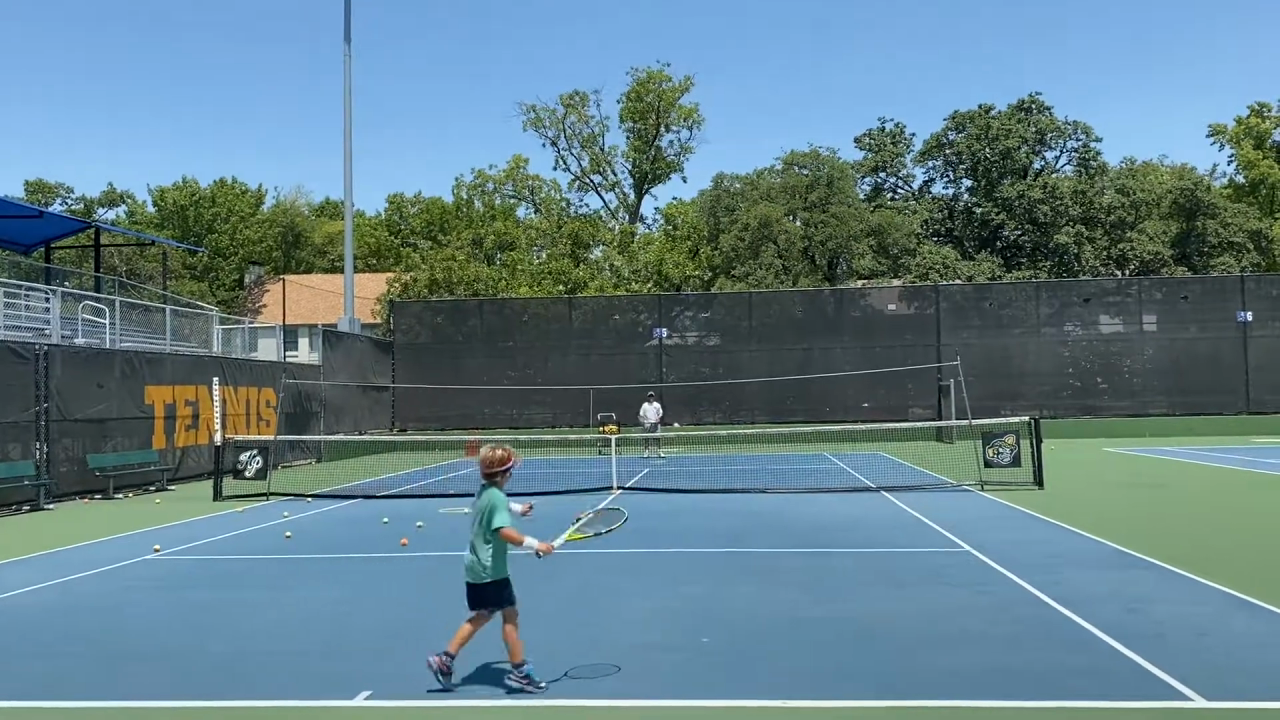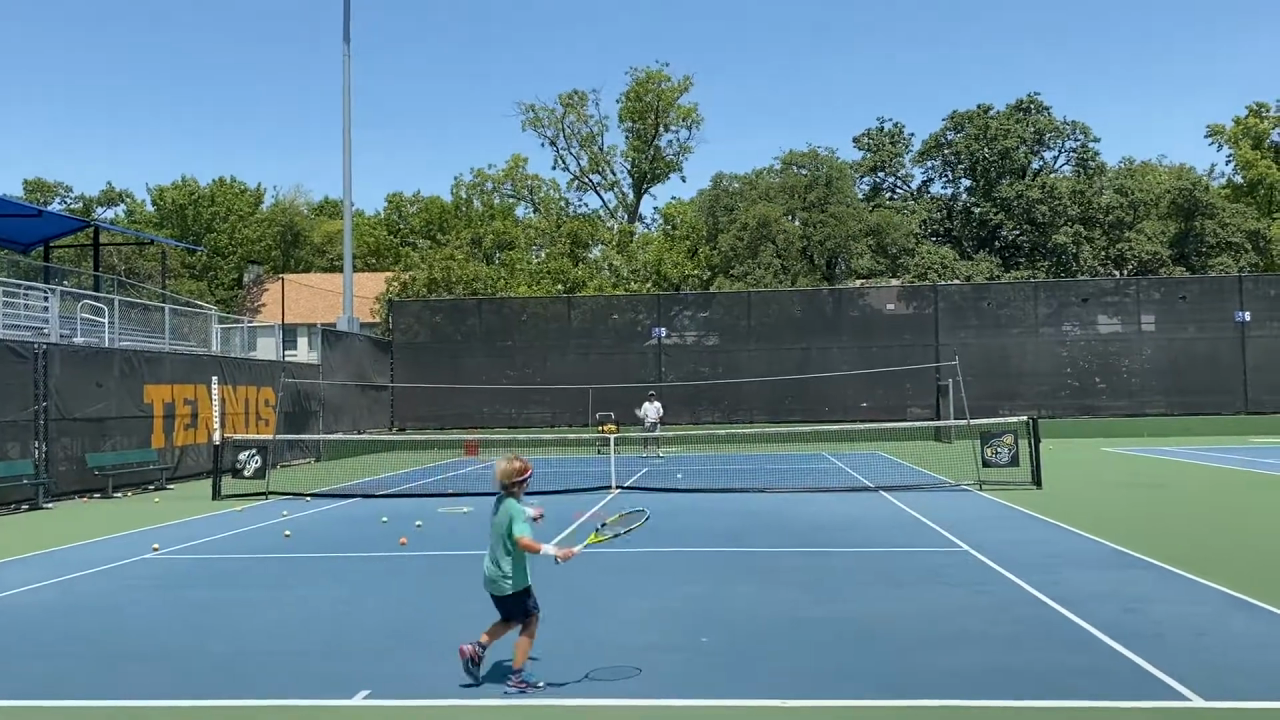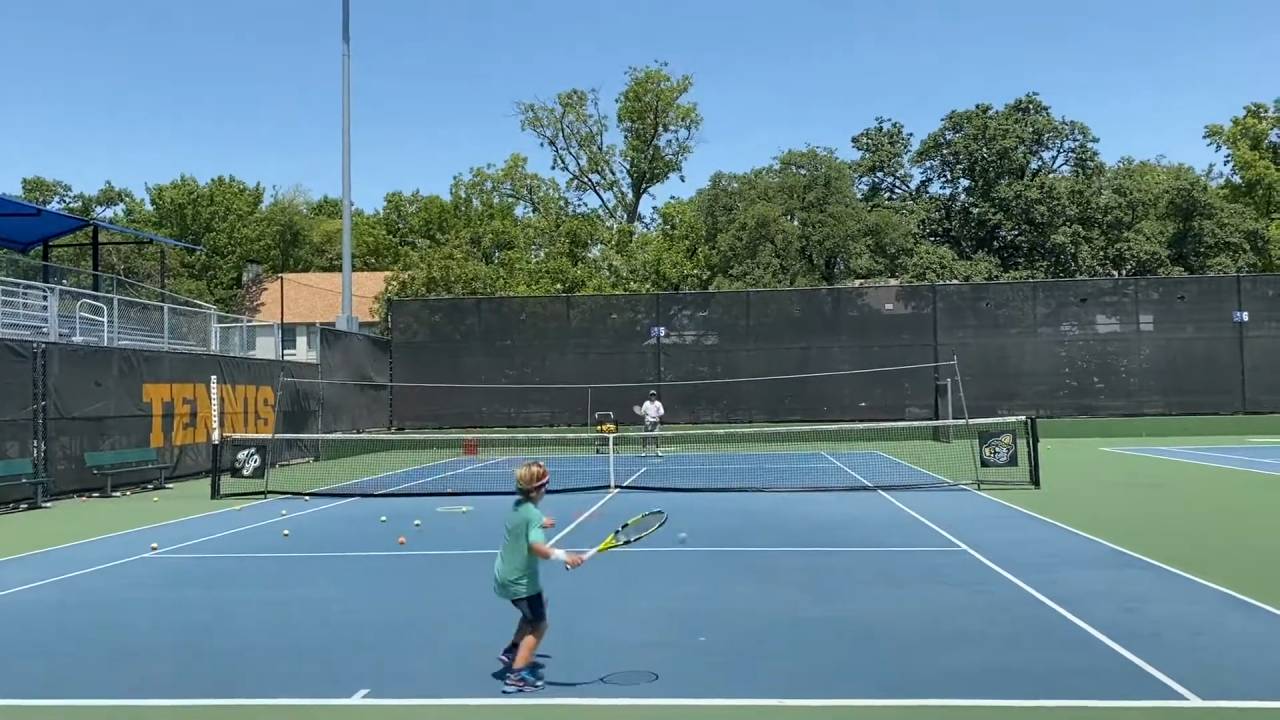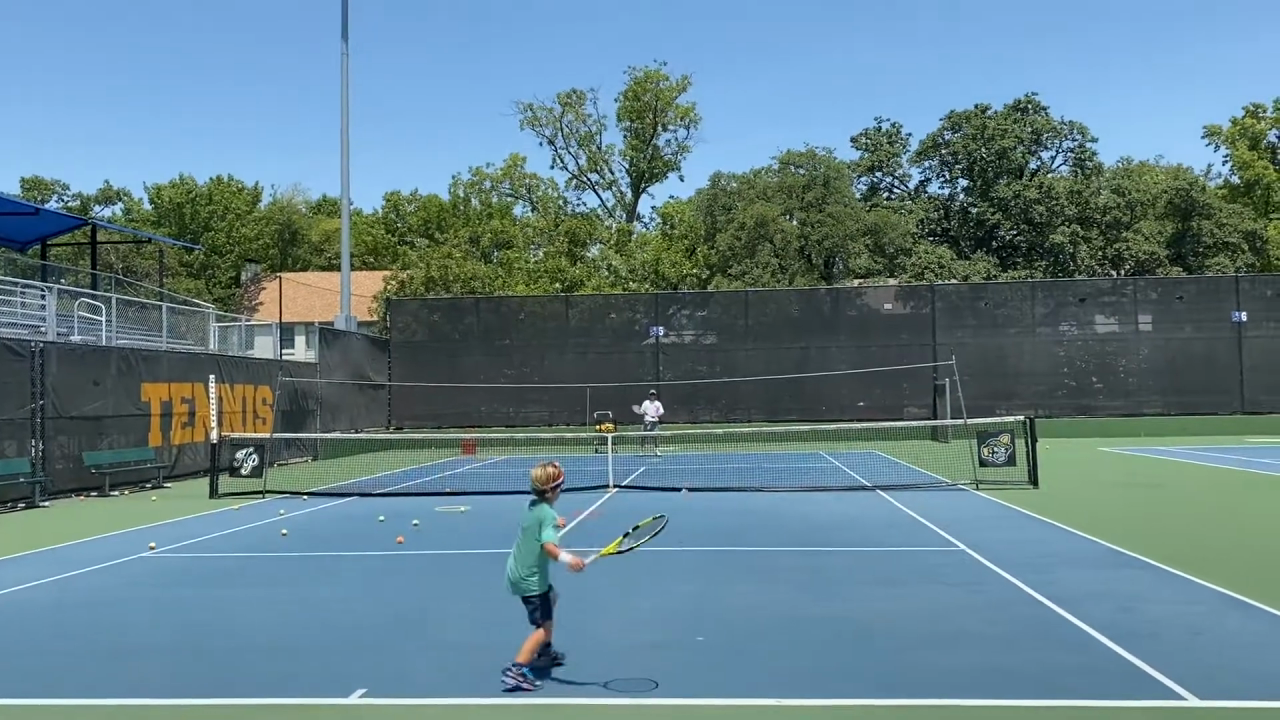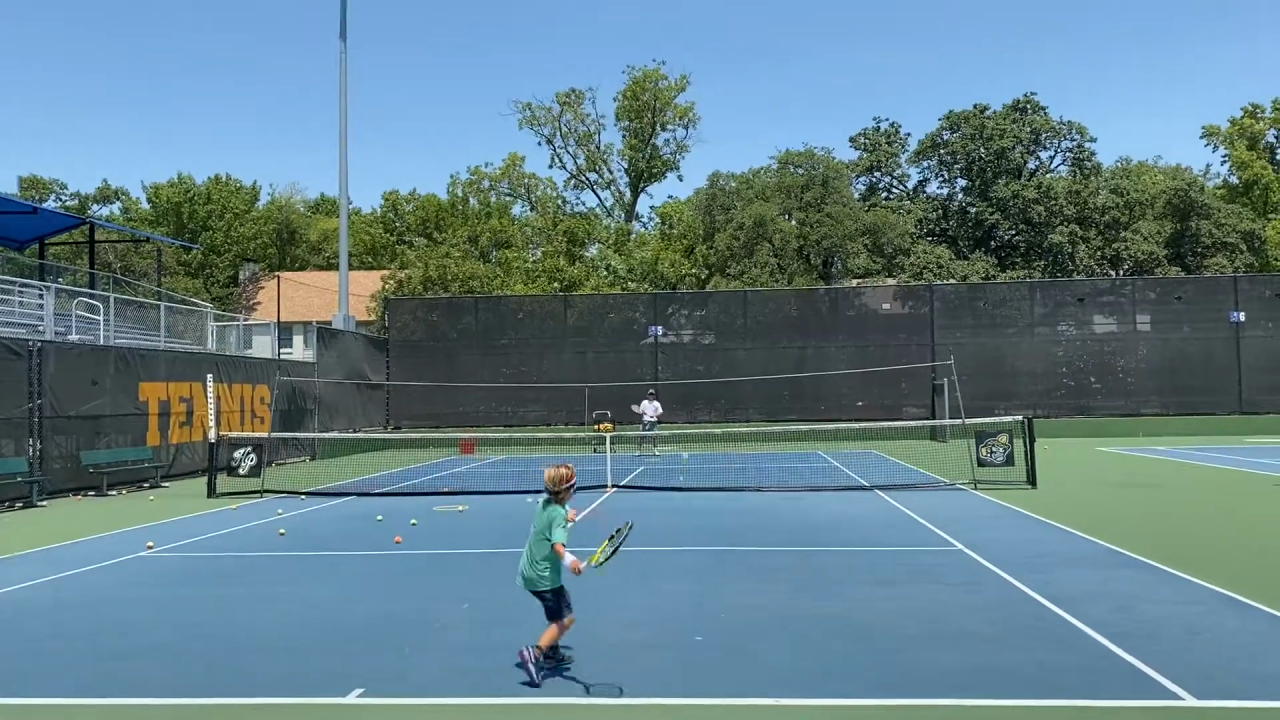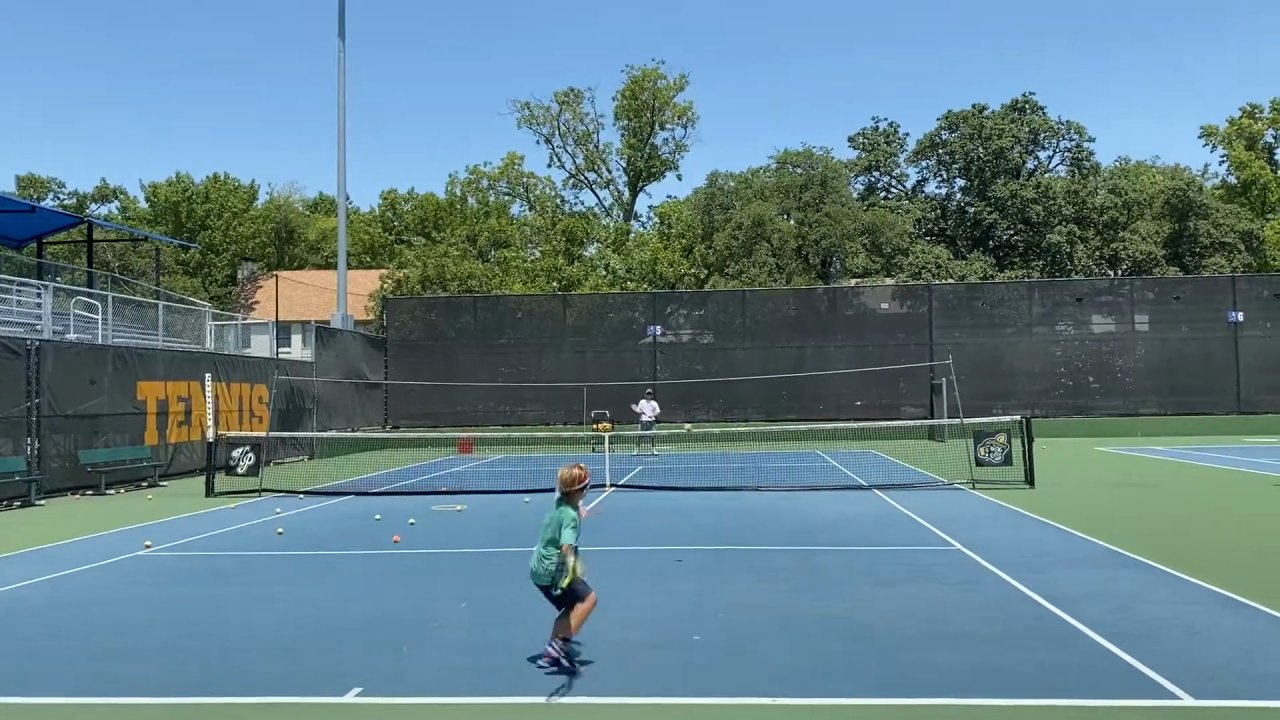
dt=0.1s
person 1, frame 1
left shoulder: (483, 491)
right shoulder: (497, 497)
right elbow: (503, 531)
left wrist: (518, 509)
right wrist: (534, 543)
left hip: (475, 566)
right hip: (491, 570)
left knee: (482, 614)
right knee: (510, 614)
left ankle: (445, 660)
right ankle: (519, 672)
person 1, frame 2
left shoulder: (499, 502)
right shoulder: (515, 510)
right elbow: (523, 541)
left wrist: (530, 512)
right wrist: (552, 550)
left hip: (493, 575)
right hip: (511, 579)
left knee: (511, 618)
right knee: (530, 620)
left ankle: (476, 648)
right ankle: (519, 678)
person 1, frame 3
left shoulder: (517, 506)
right shoulder: (532, 514)
right elbow: (537, 547)
left wrist: (541, 522)
right wrist: (563, 556)
left hip: (504, 576)
right hip: (521, 581)
left knee: (532, 617)
right knee: (538, 626)
left ankle: (512, 651)
right ankle: (516, 677)
person 1, frame 4
left shoulder: (532, 504)
right shoulder: (547, 515)
right elbow: (548, 546)
left wrist: (556, 521)
right wrist: (569, 559)
left hip: (517, 574)
right hip: (531, 580)
left knee: (548, 608)
right knee: (544, 626)
left ankle: (544, 651)
right ankle: (515, 672)
person 1, frame 5
left shoulder: (546, 502)
right shoulder: (558, 515)
right elbow: (557, 546)
left wrist: (567, 513)
right wrist: (570, 560)
left hip: (529, 571)
right hip: (543, 576)
left knee: (562, 600)
right knee: (565, 619)
left ankle: (551, 653)
right ankle: (535, 652)
person 1, frame 6
left shoulder: (562, 500)
right shoulder: (570, 516)
right elbow: (567, 546)
left wrist: (579, 509)
right wrist: (572, 563)
left hip: (541, 567)
right hip: (552, 570)
left knee: (571, 604)
right knee: (589, 599)
left ankle: (555, 650)
right ankle: (561, 643)
